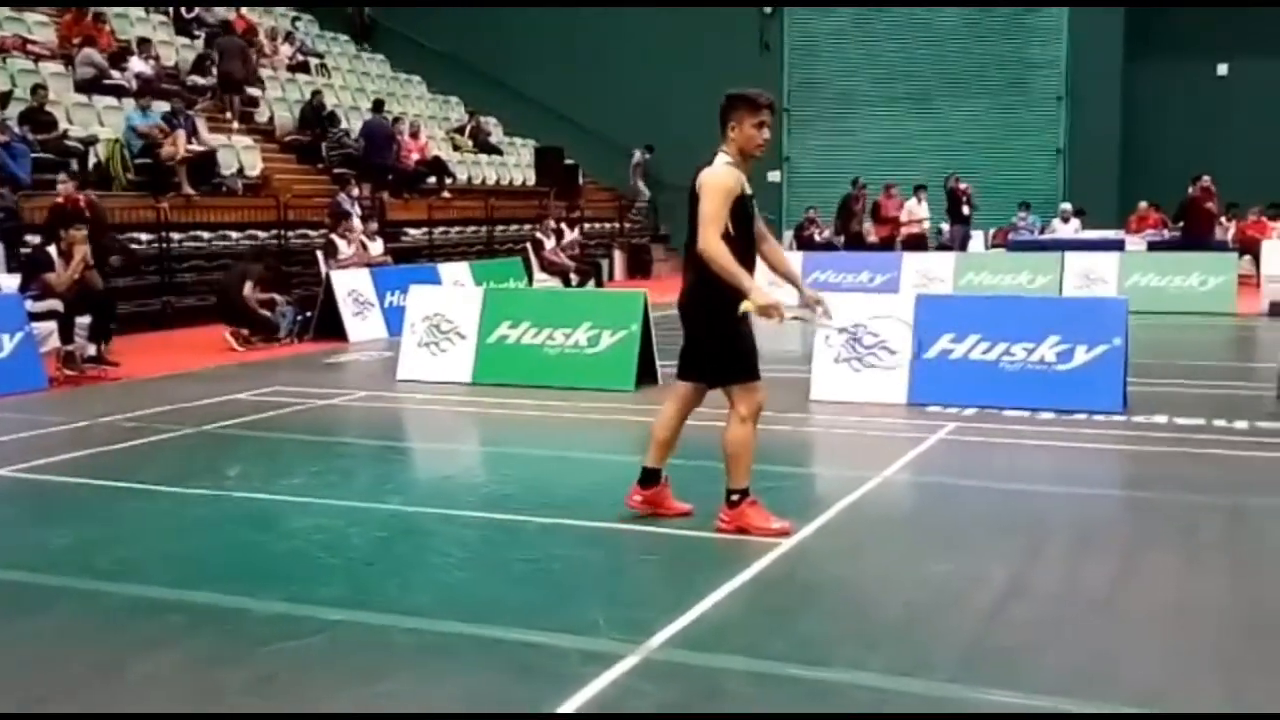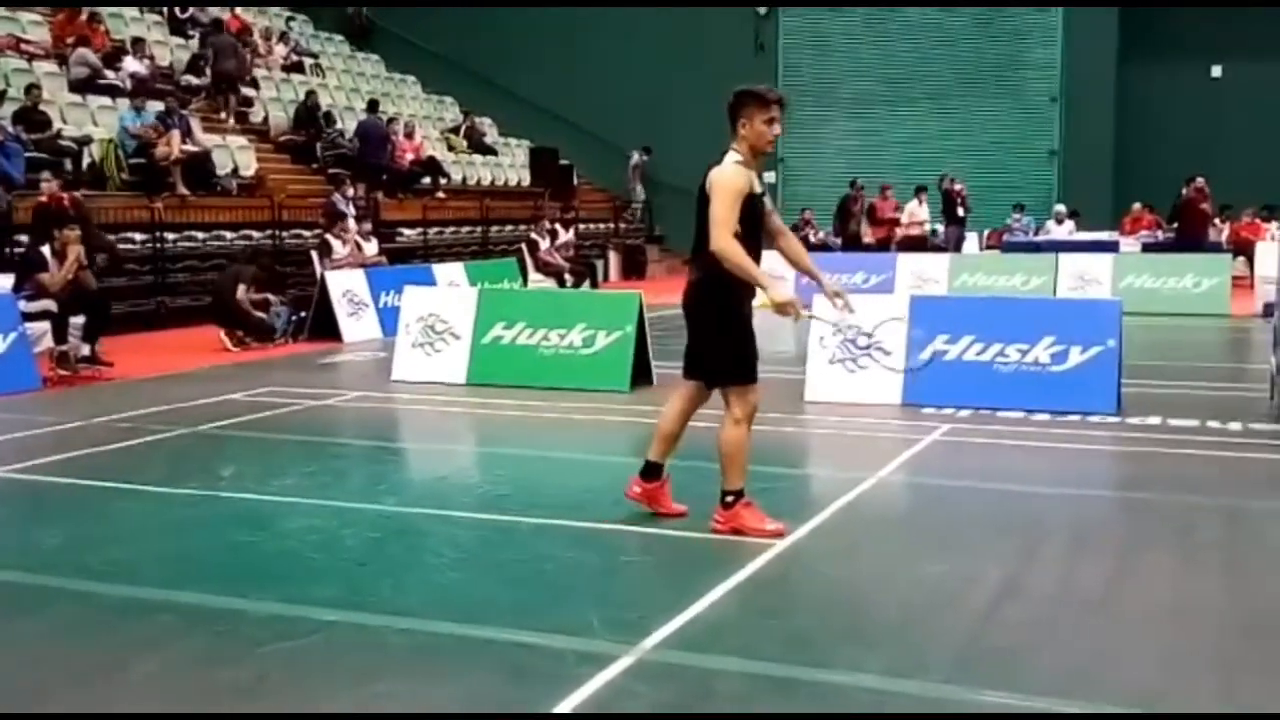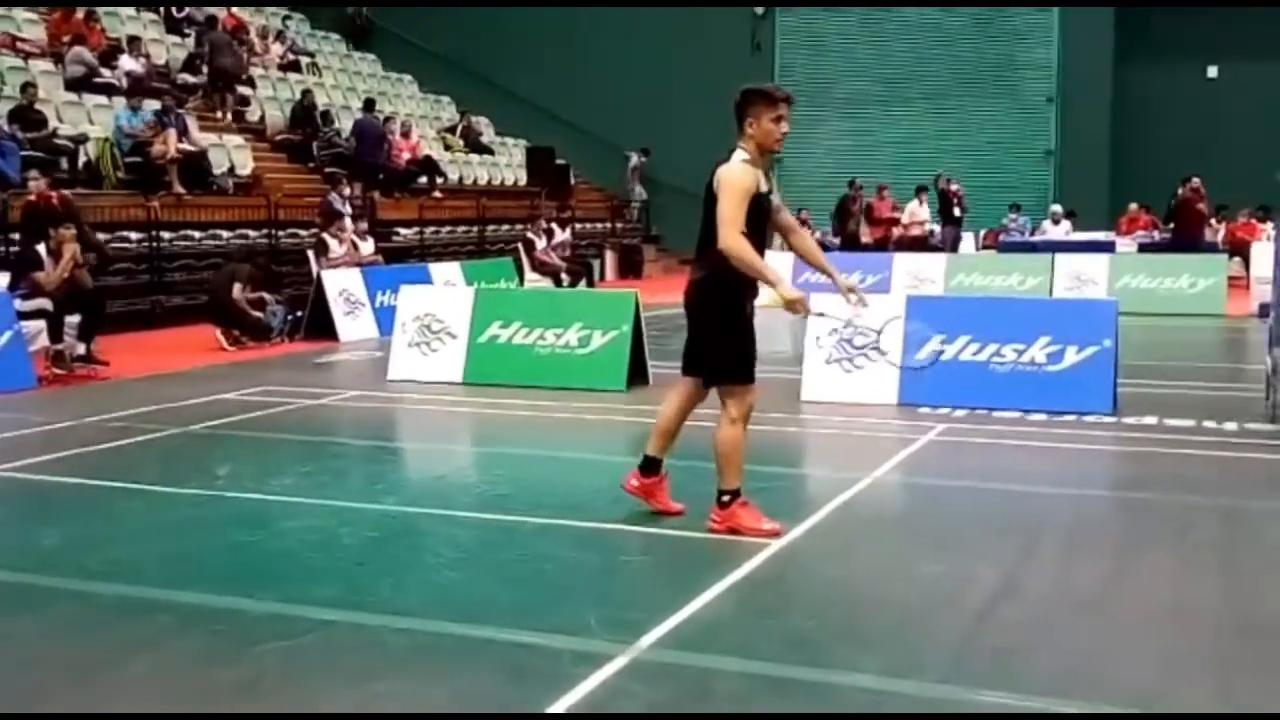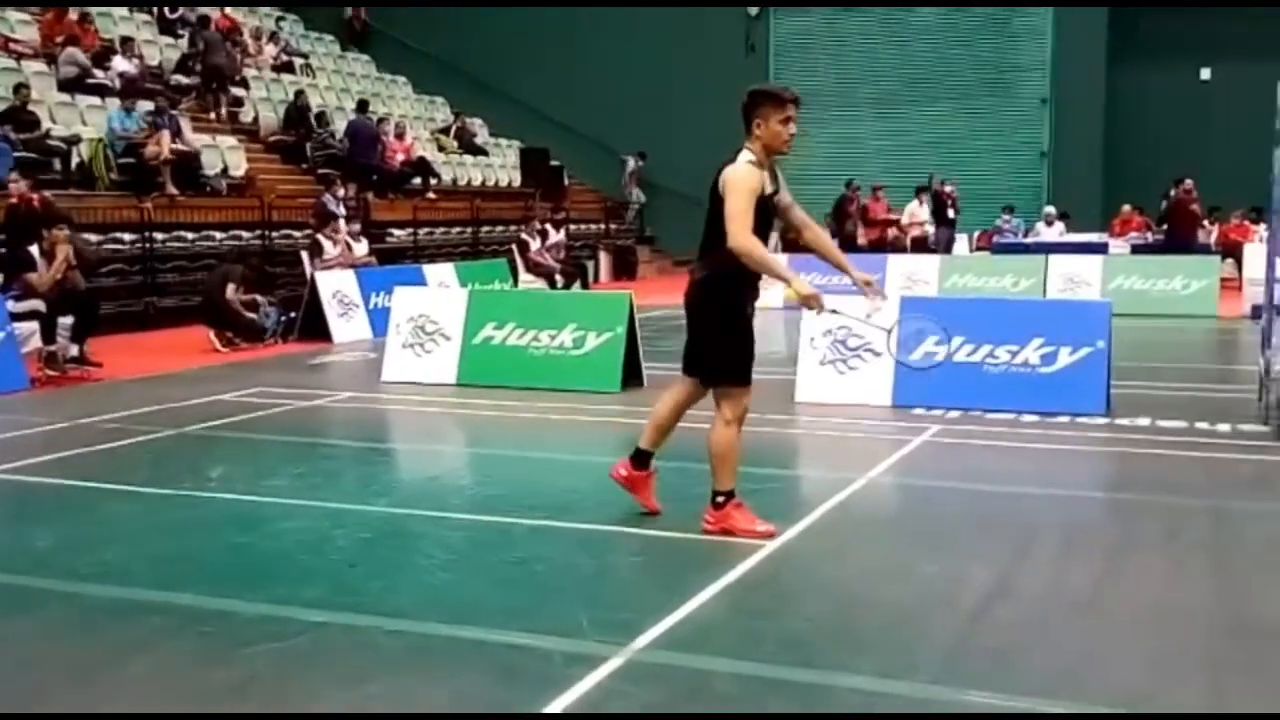
dt=0.1s
person 1, frame 1
left shoulder: (737, 178)
right shoulder: (720, 176)
left elbow: (762, 240)
right elbow: (708, 244)
left wrist: (801, 287)
right wrist: (753, 290)
left hip: (708, 302)
right hip: (715, 303)
left knee: (685, 395)
right knee: (747, 402)
left ankle: (649, 487)
right ankle: (737, 506)
person 1, frame 2
left shoulder: (750, 176)
right shoulder: (730, 175)
left elbow: (780, 235)
right elbow: (721, 243)
left wrist: (822, 281)
right wrist: (769, 286)
left hip: (713, 300)
right hip: (720, 300)
left knee: (691, 392)
right knee: (742, 405)
left ankle: (650, 480)
right ankle: (732, 507)
person 1, frame 3
left shoulder: (760, 173)
right shoulder: (736, 173)
left elbow: (792, 230)
right elbow: (729, 242)
left wrist: (836, 276)
right wrist: (779, 285)
left hip: (716, 296)
right hip: (720, 298)
left knee: (692, 388)
right knee: (738, 403)
left ankle: (648, 473)
right ankle: (728, 507)
person 1, frame 4
left shoulder: (769, 174)
right shoulder: (742, 174)
left elbow: (805, 227)
right elbow: (740, 241)
left wrist: (850, 271)
right wrist: (792, 280)
left hip: (718, 296)
right hip: (721, 298)
left knee: (690, 386)
right knee: (733, 405)
left ankle: (637, 466)
right ankle: (722, 508)
